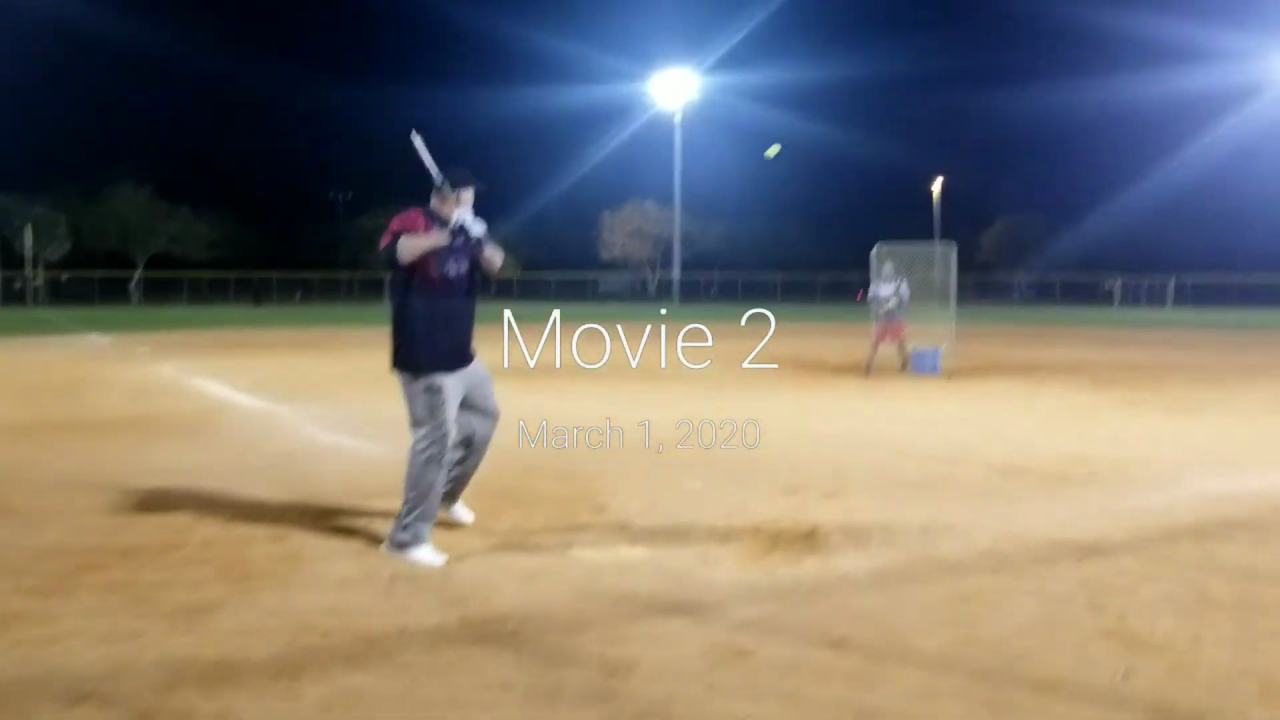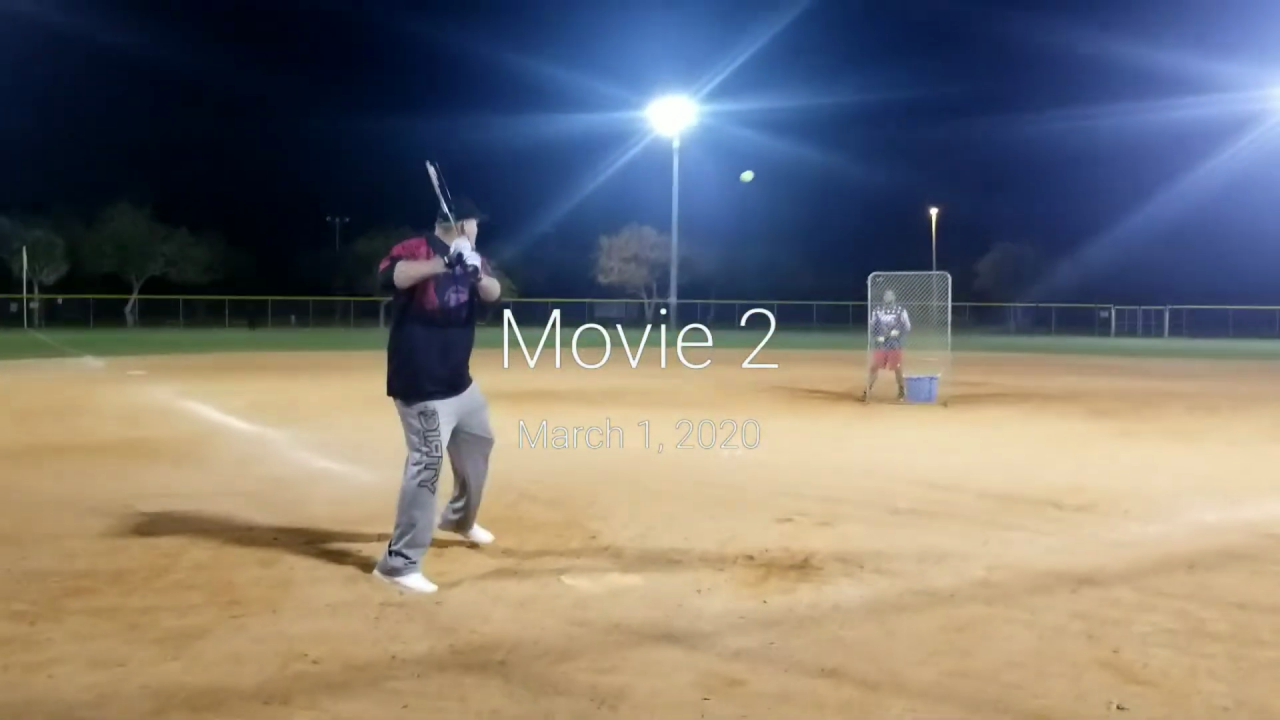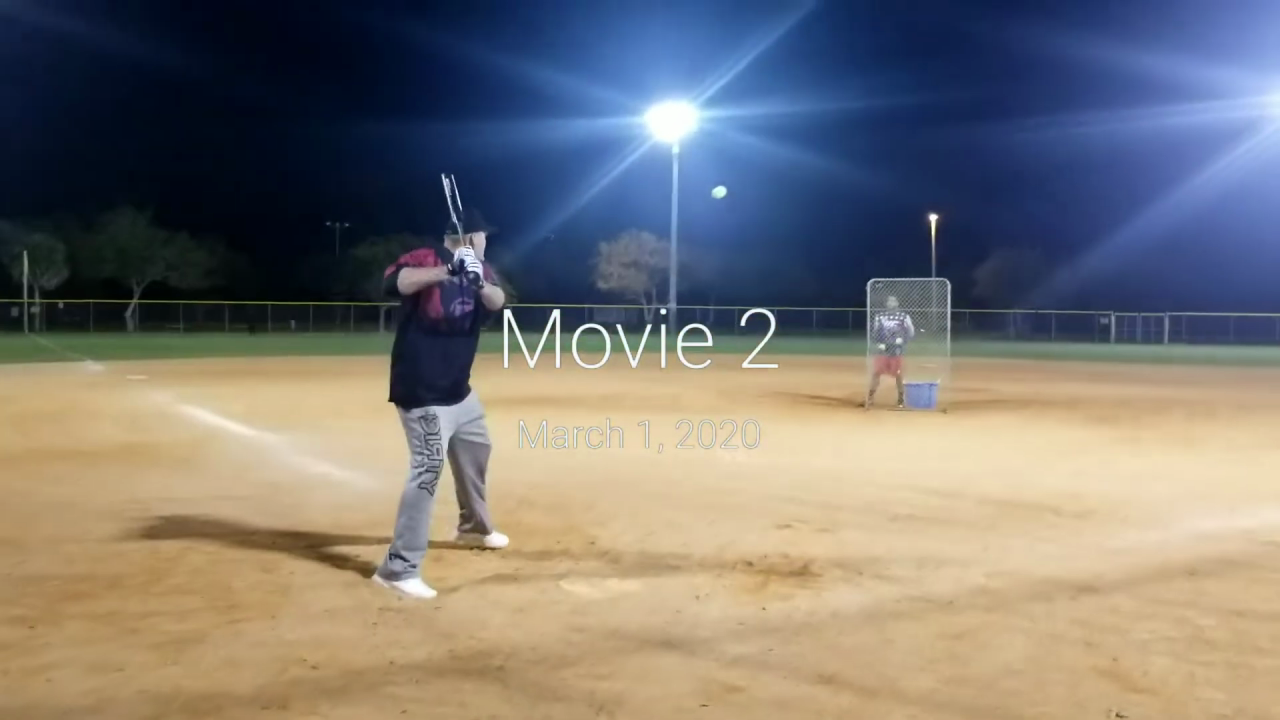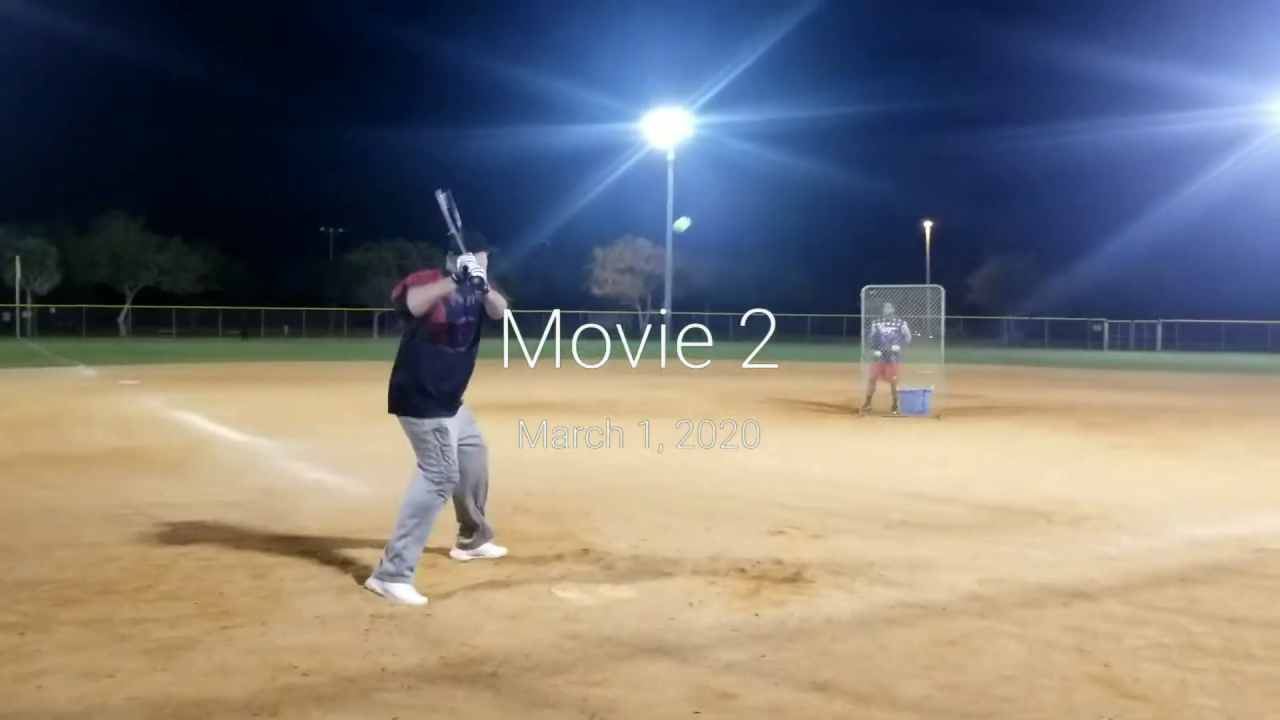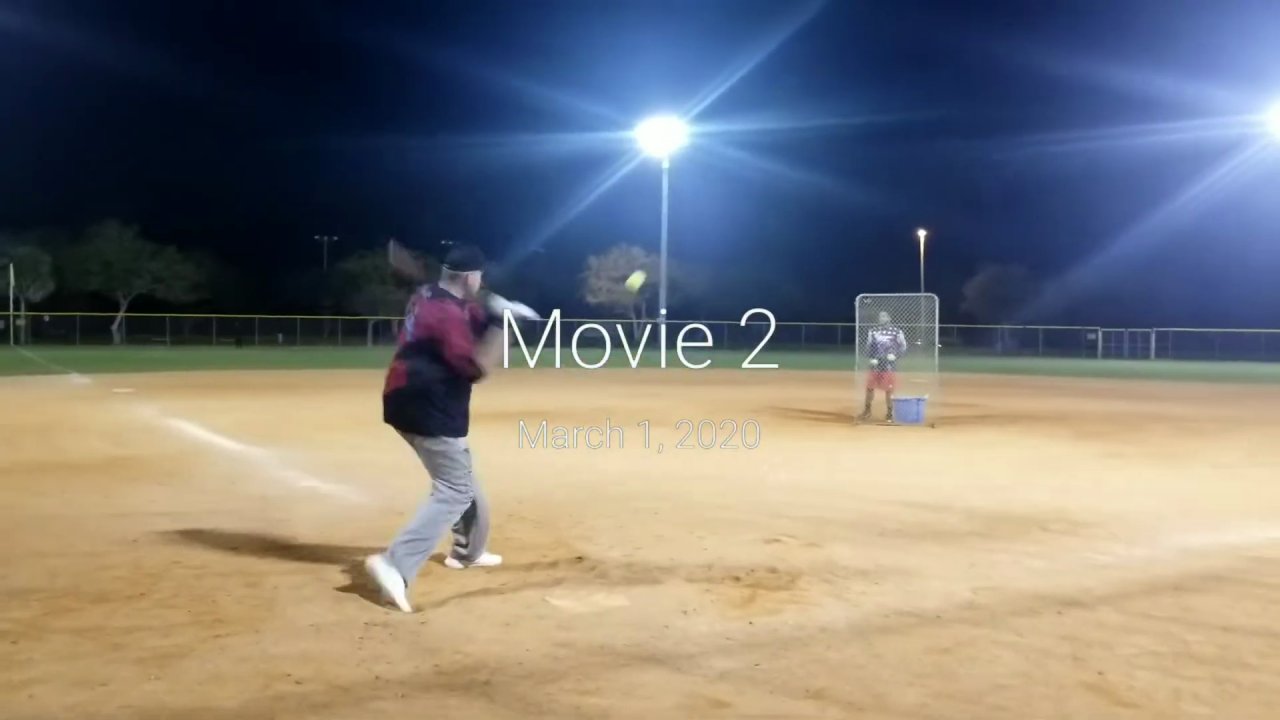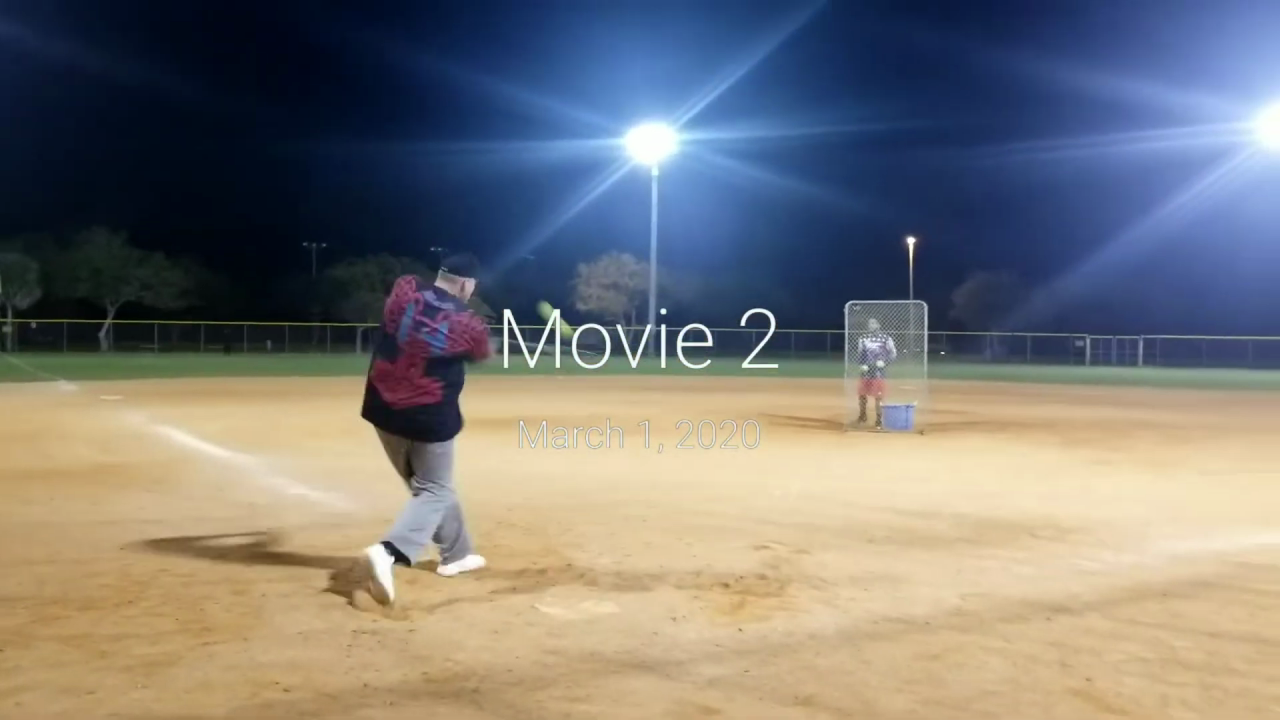
dt=0.1s
person 1, frame 1
left shoulder: (468, 229)
right shoulder: (414, 221)
left elbow: (494, 264)
right elbow: (392, 252)
left wrist: (479, 242)
right wrist: (446, 234)
left hip: (461, 352)
right hip: (425, 355)
left knee: (484, 416)
right knee: (434, 438)
left ankle: (445, 496)
right ankle: (408, 536)
person 1, frame 2
left shoulder: (468, 258)
right shoulder: (416, 249)
left elbow: (492, 293)
right elbow: (390, 276)
left wrist: (476, 272)
right wrist: (445, 262)
left hip: (458, 379)
right hip: (420, 381)
left knee: (479, 439)
right knee: (427, 464)
left ankle: (459, 519)
right ankle: (399, 562)
person 1, frame 3
left shoulder: (473, 272)
right shoulder: (423, 261)
left elbow: (495, 302)
right elbow: (393, 282)
left wrist: (479, 278)
right wrist: (448, 268)
left hip: (456, 387)
right hip: (421, 389)
left knee: (477, 447)
right knee: (427, 468)
left ankle: (474, 526)
right ankle: (398, 568)
person 1, frame 4
left shoulder: (476, 288)
right shoulder: (428, 281)
left elbow: (499, 310)
right elbow: (407, 304)
left wrist: (482, 287)
right wrist: (452, 282)
left hip: (449, 399)
right hip: (422, 400)
left knee: (472, 461)
right knee: (439, 477)
left ankle: (472, 539)
right ankle: (391, 573)
person 1, frame 5
left shoulder: (431, 294)
right shoulder: (449, 310)
left elbow: (475, 314)
right elbow: (476, 367)
left wrist: (499, 312)
right wrist: (497, 320)
left hip: (406, 408)
right hip: (434, 415)
left knee: (460, 479)
right knee: (451, 493)
left ankle: (469, 549)
right ankle: (391, 562)
person 1, frame 6
left shoulder: (406, 289)
right shoulder: (468, 324)
right elbow: (481, 354)
left hip: (383, 412)
right hip: (428, 420)
left knee: (428, 485)
right knee: (434, 494)
left ankle: (455, 552)
right ankle: (388, 551)
